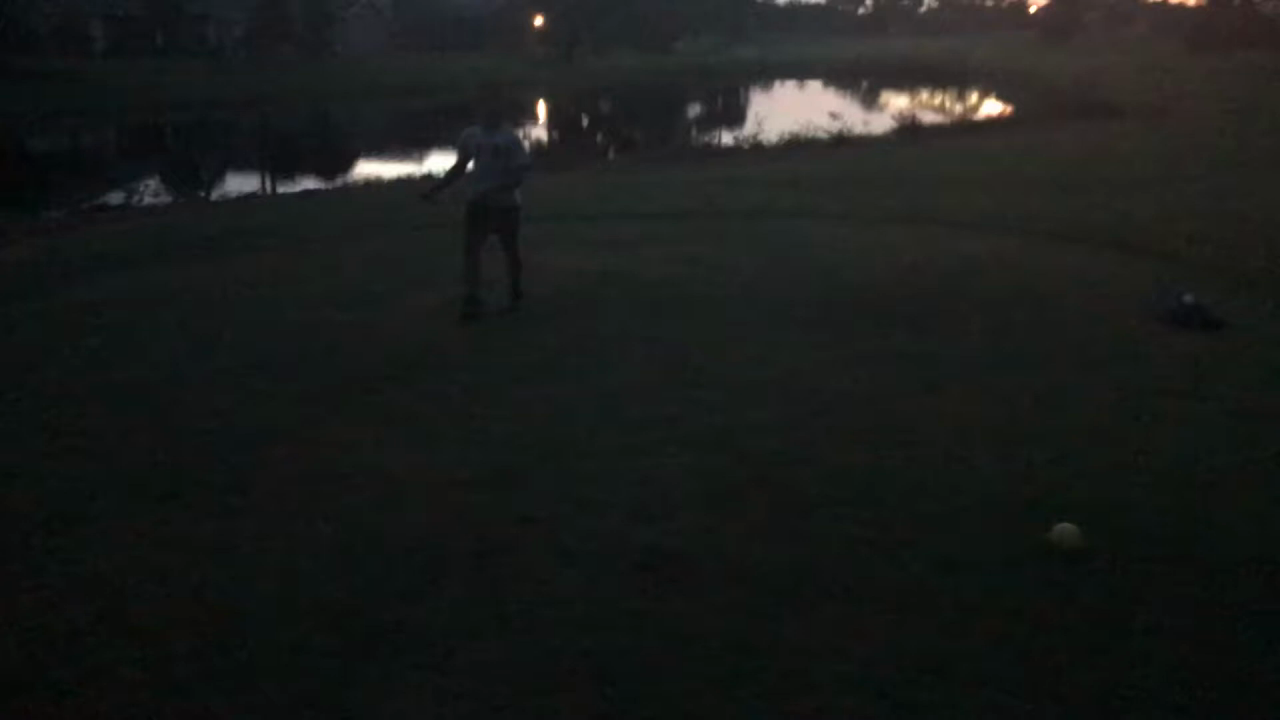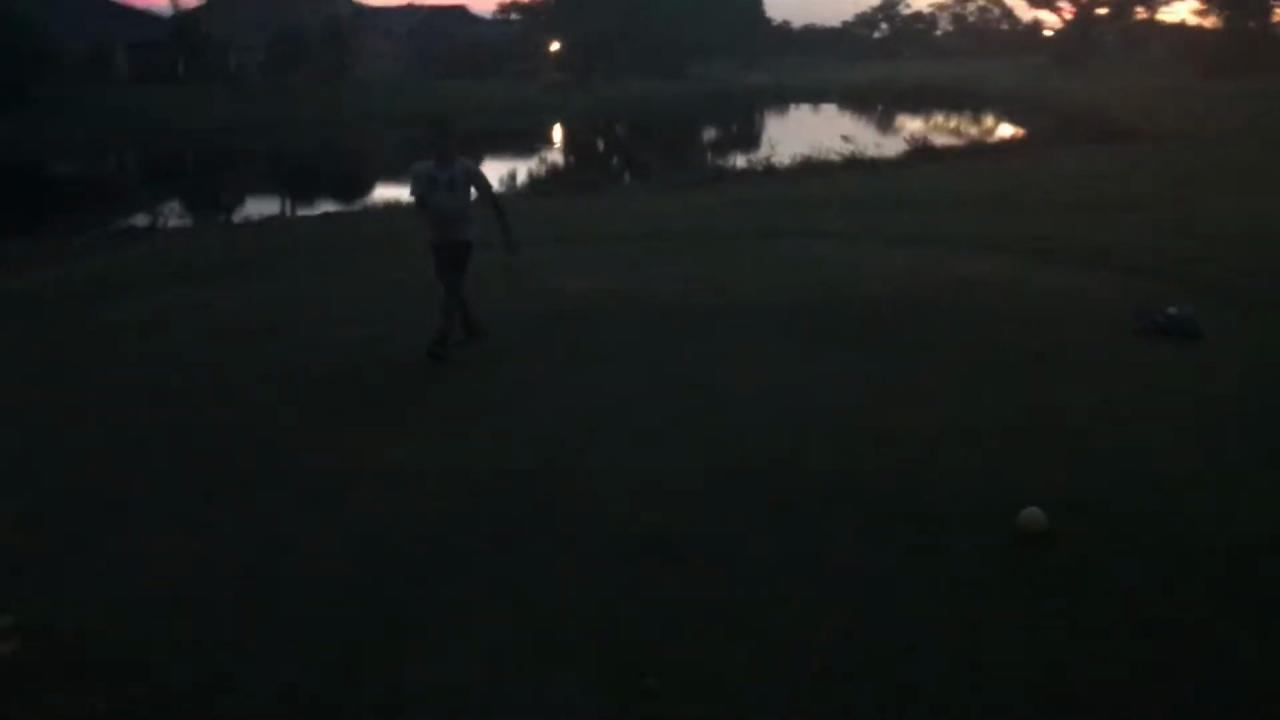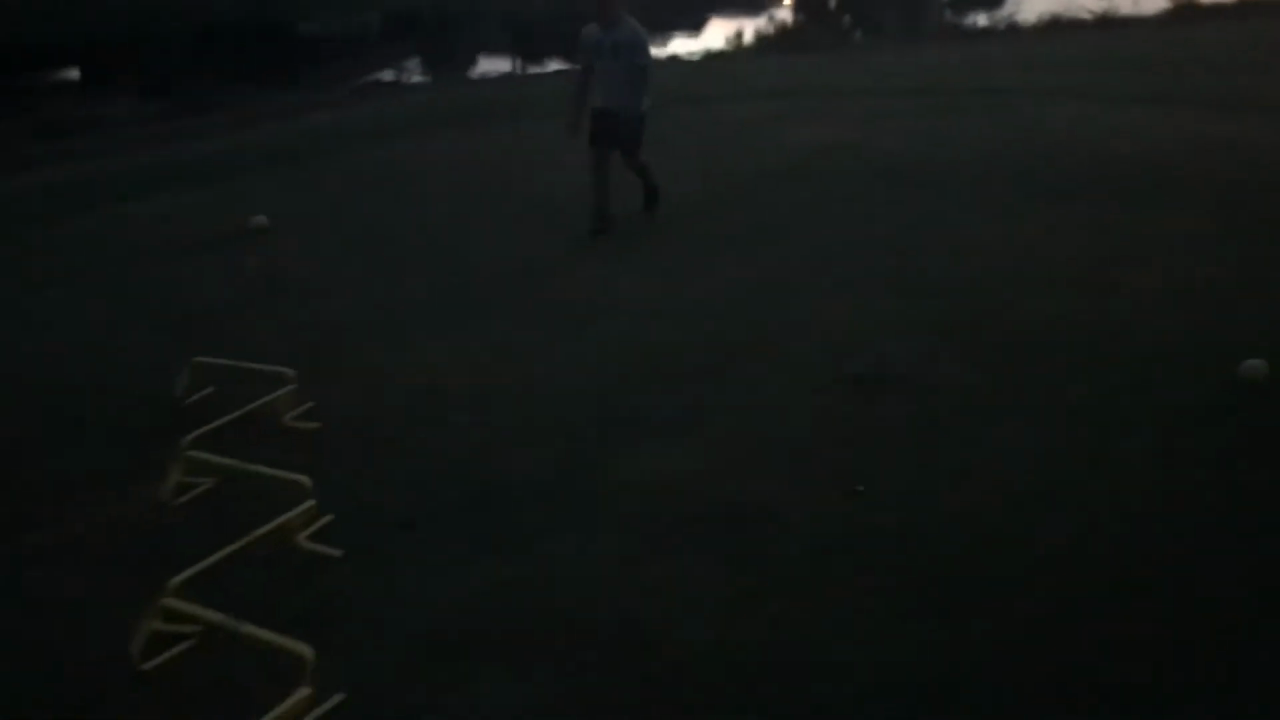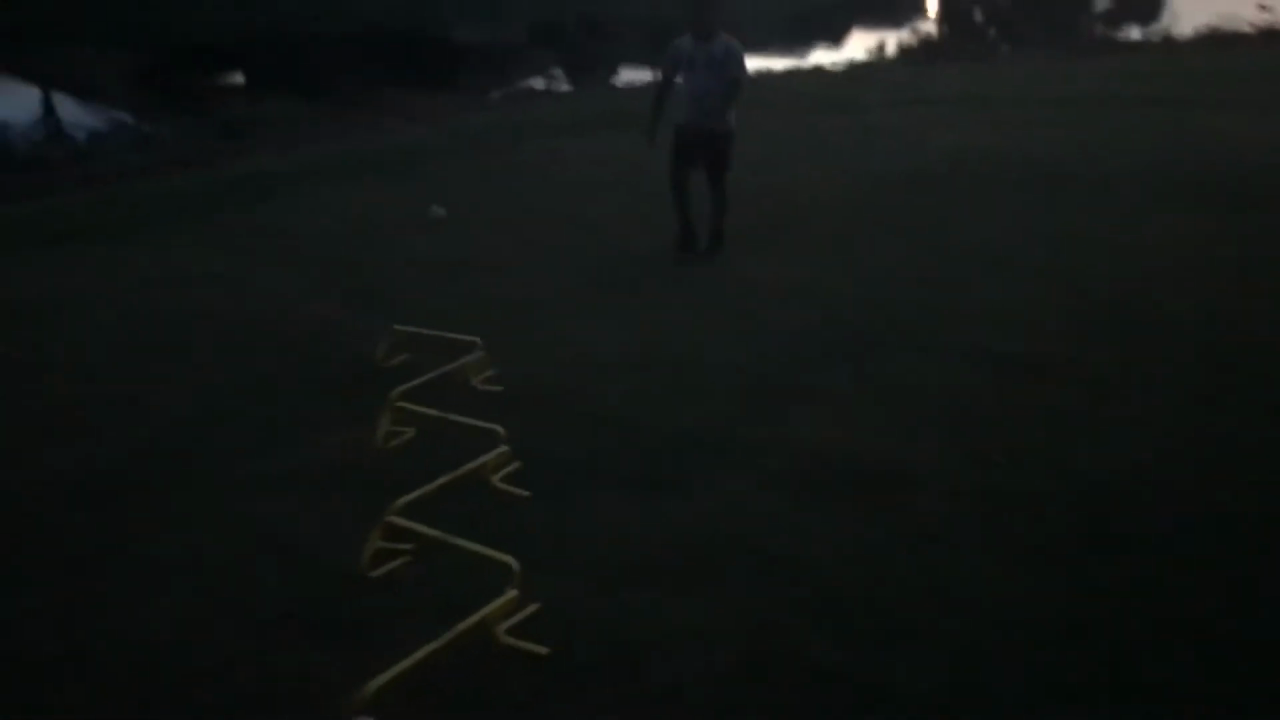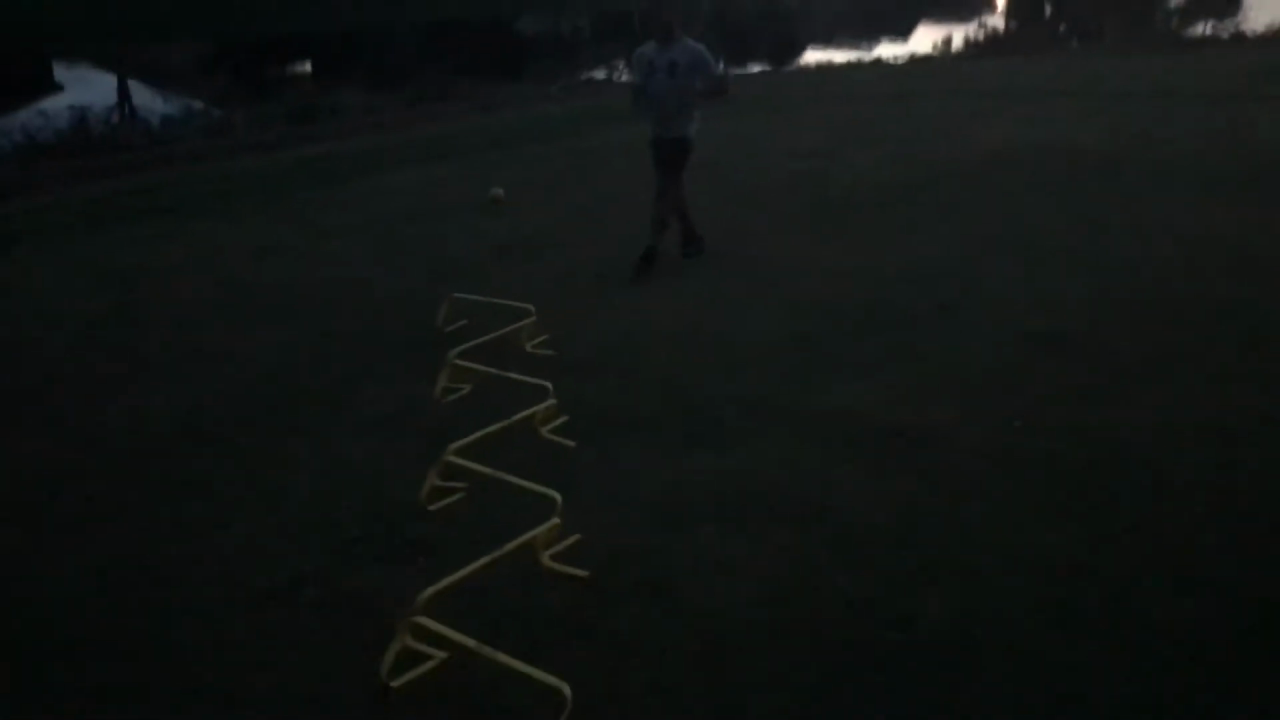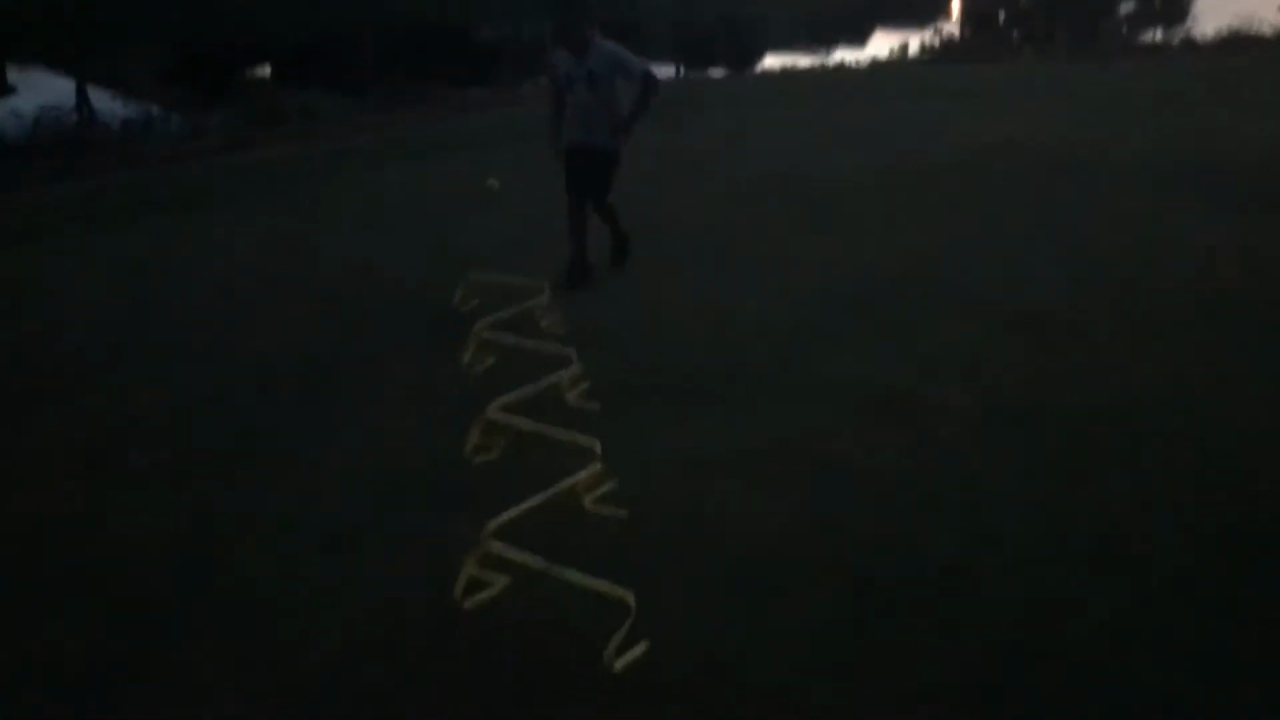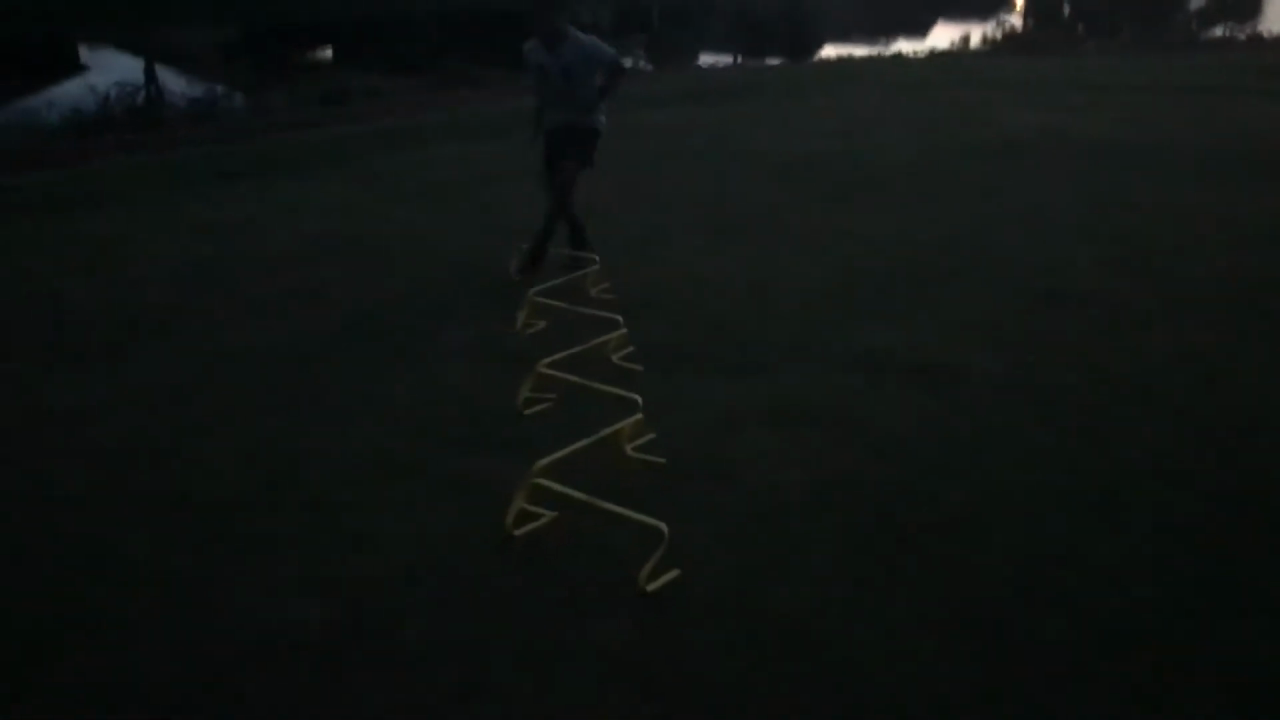
dt=0.7s
person 1, frame 1
left shoulder: (509, 138)
right shoulder: (471, 135)
left elbow: (519, 174)
right elbow: (460, 167)
left wrist: (492, 191)
right wrist: (437, 189)
left hip: (506, 203)
right hip: (478, 201)
left knee: (510, 249)
right knee: (471, 246)
left ankle: (515, 292)
right ankle: (472, 301)
person 1, frame 2
left shoulder: (466, 169)
right shoulder: (421, 170)
left elbow: (490, 198)
right elbow: (420, 202)
left wrist: (506, 231)
right wrist: (438, 221)
left hip: (461, 237)
right hip: (439, 238)
left knee: (452, 287)
right knee: (453, 287)
left ankle: (442, 340)
right ankle: (470, 326)
person 1, frame 3
left shoulder: (634, 32)
right shoulder: (590, 34)
left elbow: (642, 76)
right elbow: (585, 73)
left wrist: (634, 111)
right wrist: (577, 112)
left hip: (629, 107)
right hip: (601, 106)
left knee: (631, 159)
right knee: (599, 160)
left ankle: (650, 187)
right ankle: (601, 215)
person 1, frame 4
left shoulder: (730, 48)
right shoulder: (680, 47)
left elbow: (734, 91)
right elbow: (666, 84)
left wrist: (712, 119)
right wrist: (654, 120)
left hip: (719, 125)
right hip: (687, 122)
left knee: (717, 181)
right knee: (677, 177)
left ankle: (717, 233)
right ankle: (686, 230)
person 1, frame 5
left shoulder: (693, 53)
right shoulder: (643, 55)
left elbow: (722, 87)
right elbow: (638, 95)
left wrist: (692, 97)
right wrist: (654, 113)
left hip: (680, 132)
right hip: (658, 131)
left knee: (665, 189)
right knee: (671, 188)
left ankle: (650, 254)
right ankle: (691, 236)
person 1, frame 6
left shoulder: (610, 55)
right shoulder: (558, 59)
left elbow: (649, 81)
left wrist: (628, 121)
right wrist: (556, 134)
left hip: (606, 141)
right hip: (576, 140)
left knee: (597, 201)
right knee: (576, 202)
left ankle: (619, 238)
right ankle: (579, 265)
person 1, frame 7
left shoulder: (586, 46)
right shoulder: (531, 50)
left elbow: (617, 70)
left wrist: (594, 100)
right wrist: (541, 110)
left hip: (585, 123)
right hip: (556, 123)
left knee: (563, 177)
right knee: (557, 183)
left ankle: (539, 248)
right ankle: (578, 237)
